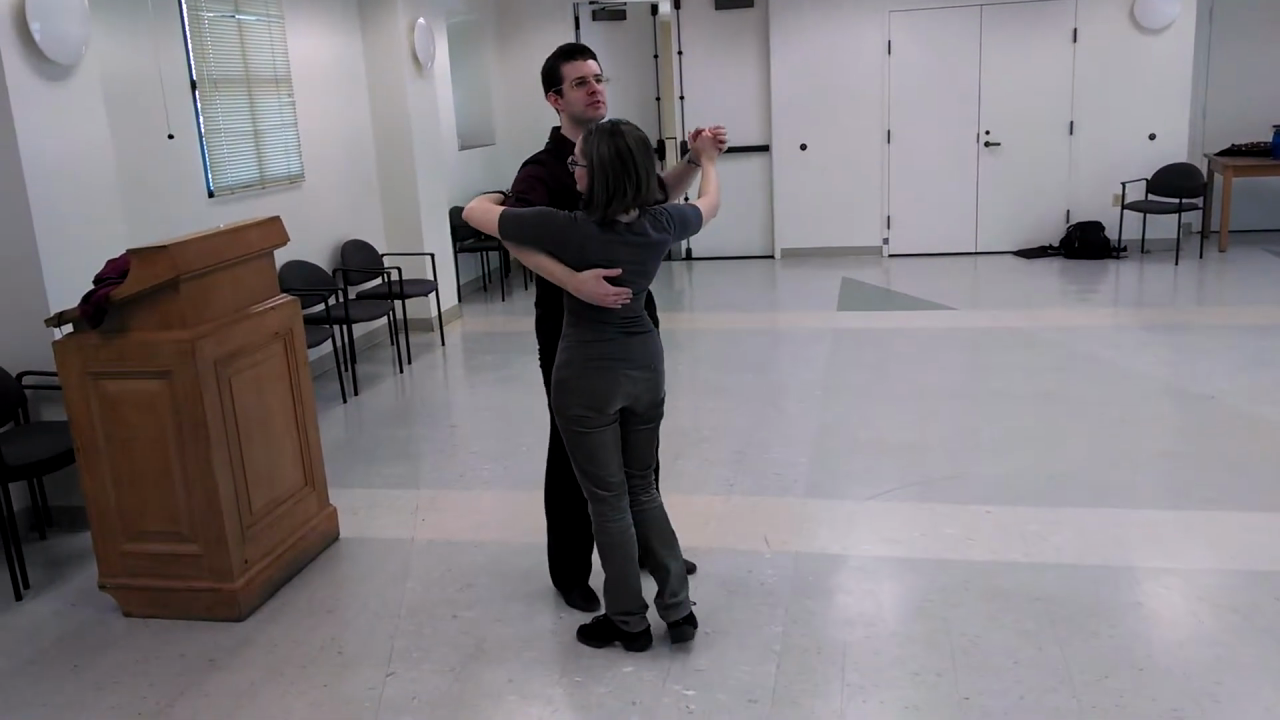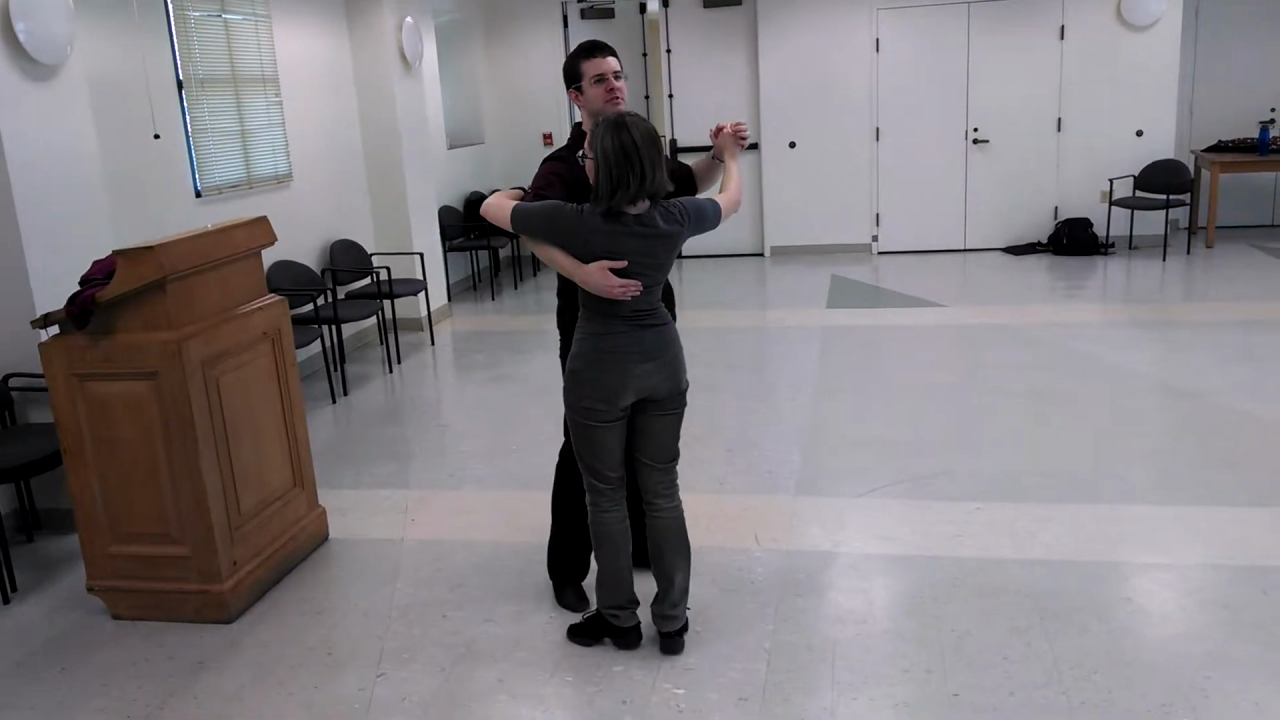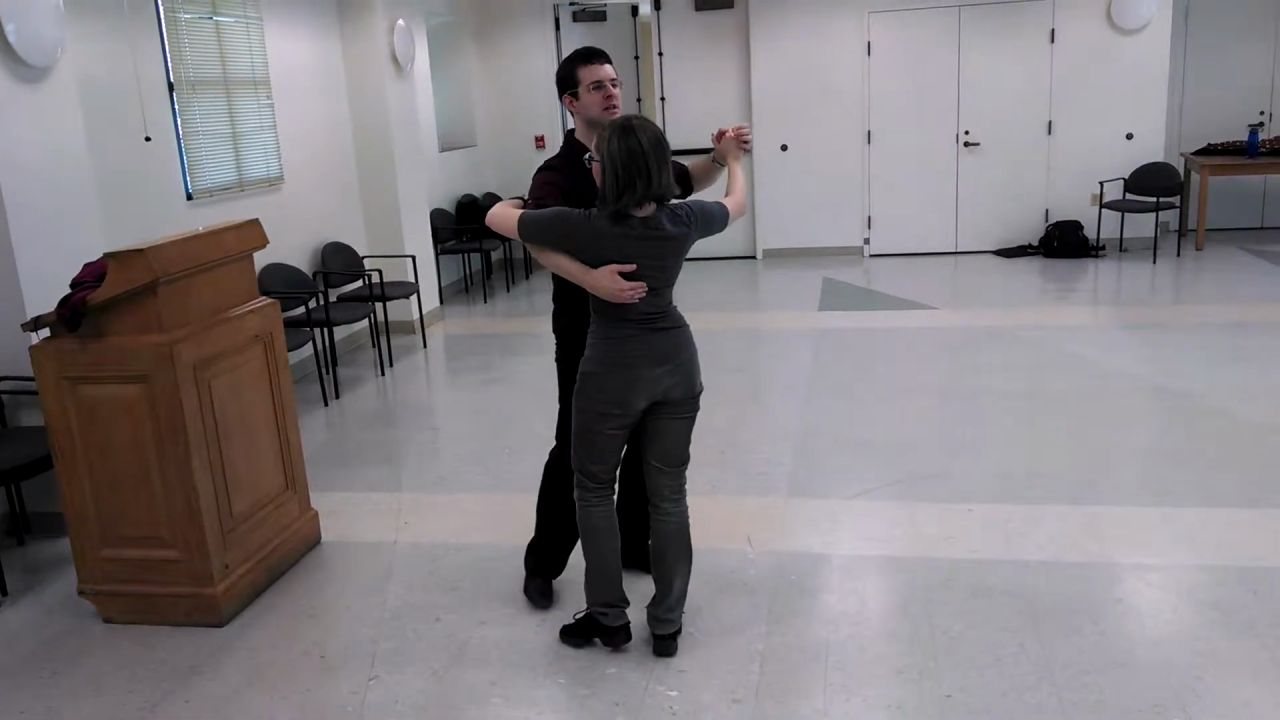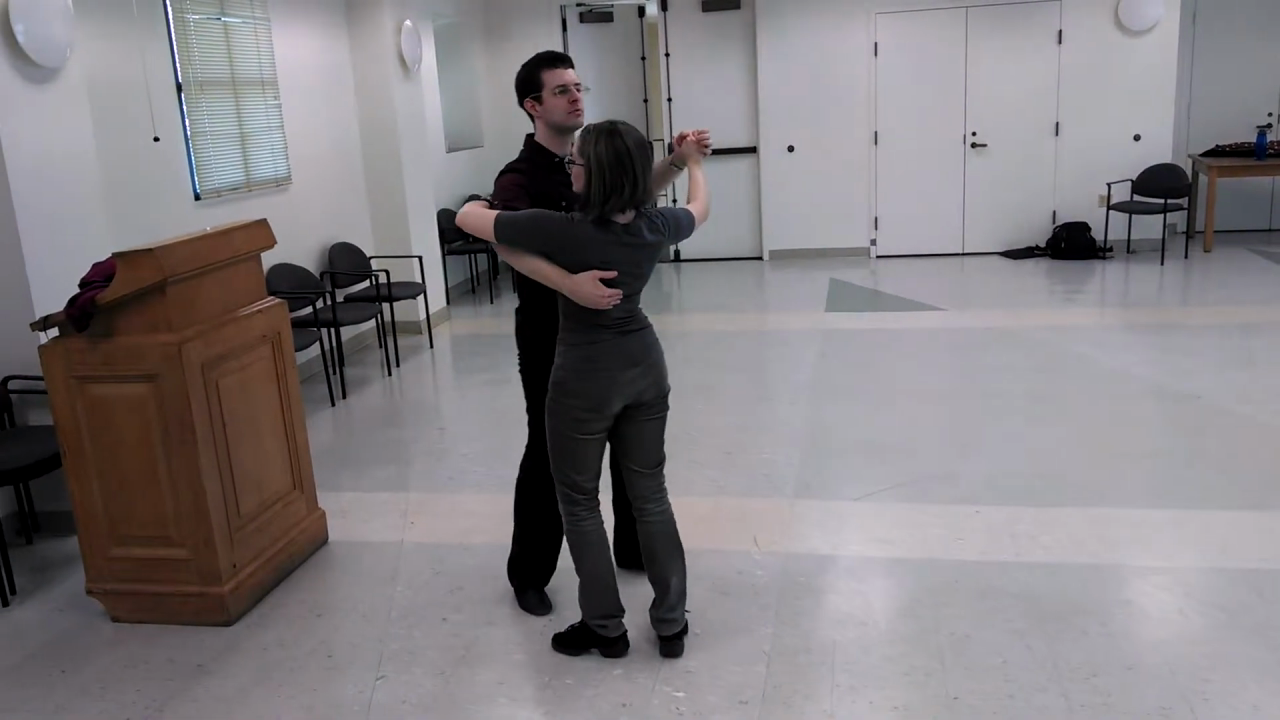
dt=0.5s
person 1, frame 1
right shoulder: (543, 171)
left elbow: (659, 195)
left wrist: (694, 159)
right wrist: (573, 281)
right knee: (573, 453)
right ankle: (569, 570)
person 1, frame 2
right shoulder: (563, 167)
left elbow: (688, 183)
left wrist: (720, 154)
right wrist: (580, 274)
left ankle: (640, 542)
right ankle: (566, 568)
person 1, frame 3
right shoulder: (557, 175)
left elbow: (685, 181)
right elbow: (538, 239)
left wrist: (722, 157)
right wrist: (589, 279)
right hip: (587, 336)
left knee: (649, 442)
right knee: (578, 451)
left ankle: (631, 544)
right ankle: (543, 563)
person 1, frame 4
right shoulder: (520, 178)
right elbow: (507, 240)
left wrist: (678, 161)
right wrist: (568, 284)
right hip: (551, 342)
right knee: (548, 454)
left ankle: (635, 547)
right ankle: (528, 573)
person 2, frame 1
left shoulder: (567, 230)
right shoulder: (661, 224)
left elbow: (474, 213)
right elbow: (709, 204)
left wrist: (496, 196)
right wrist: (707, 160)
left hip: (587, 373)
right hip: (644, 363)
left knee: (607, 499)
right knee: (642, 487)
left ankle: (627, 620)
right ankle: (678, 607)
person 2, frame 2
left shoulder: (576, 222)
right shoulder: (675, 218)
left elbow: (492, 208)
right elbow: (729, 201)
left wrist: (518, 192)
right wrist: (729, 155)
left hip: (600, 368)
right hip: (662, 360)
left knee: (606, 494)
right knee: (662, 491)
left ankle: (619, 617)
right ankle: (672, 620)
person 2, frame 3
left shoulder: (585, 228)
right shoulder: (683, 221)
left elbow: (496, 217)
right elbow: (736, 204)
left wrist: (520, 201)
right wrist: (732, 159)
left hip: (613, 372)
right hip: (676, 363)
left knee: (593, 490)
right knee: (668, 495)
left ankle: (608, 615)
right ankle: (667, 624)
person 2, frame 4
left shoulder: (562, 232)
right shoulder: (655, 226)
left elbow: (466, 218)
right elbow: (699, 210)
left wrist: (484, 201)
right wrist: (693, 163)
left hip: (585, 378)
right hip: (645, 368)
left knee: (580, 503)
right knee: (650, 496)
left ankle: (605, 626)
right ankle: (671, 622)
